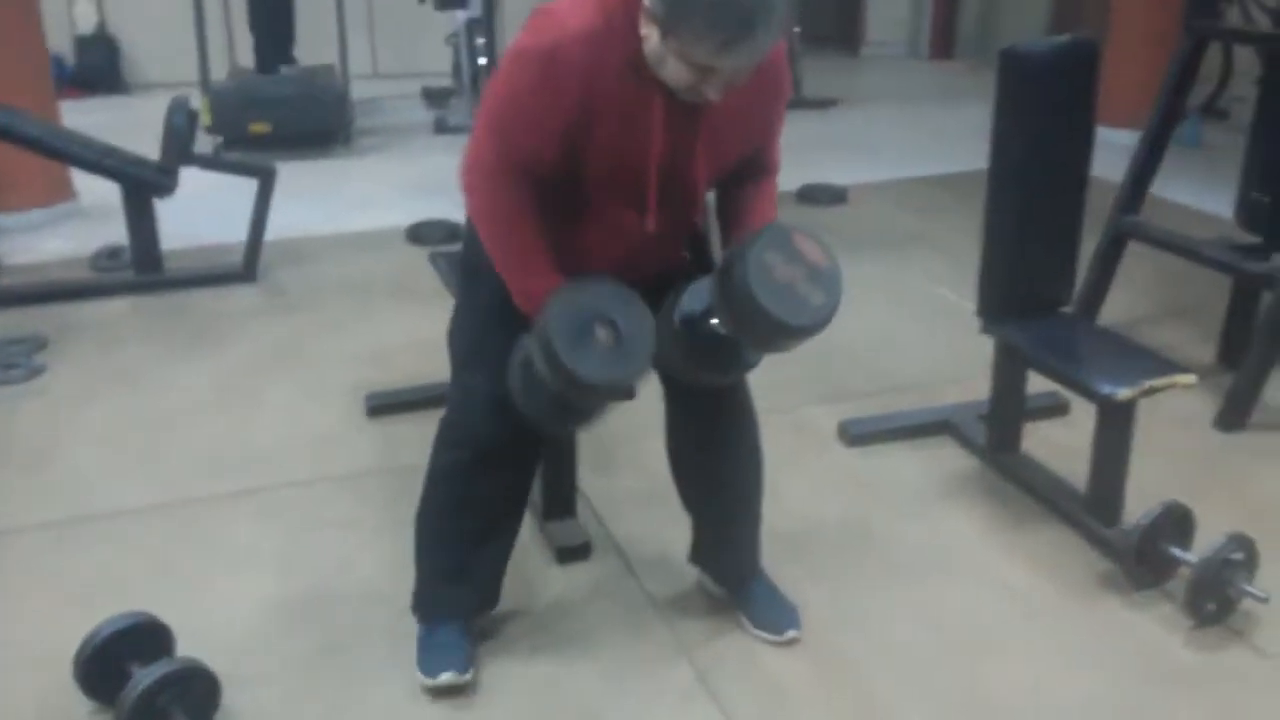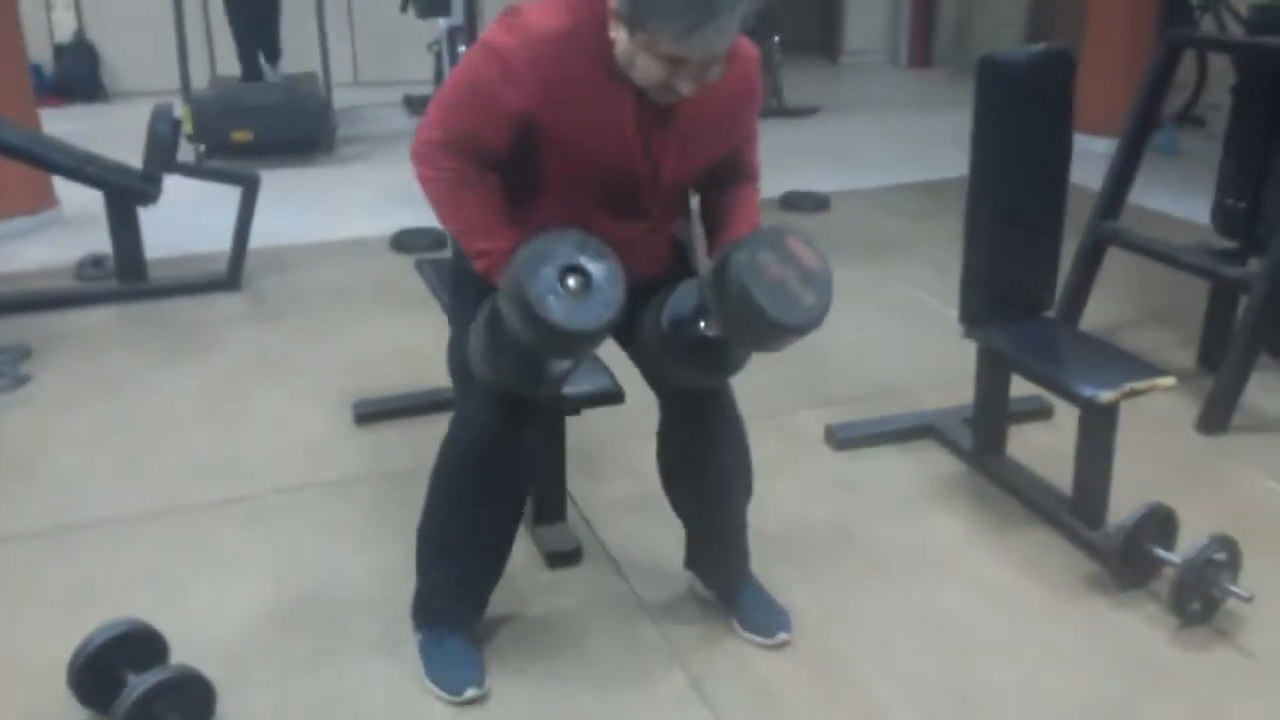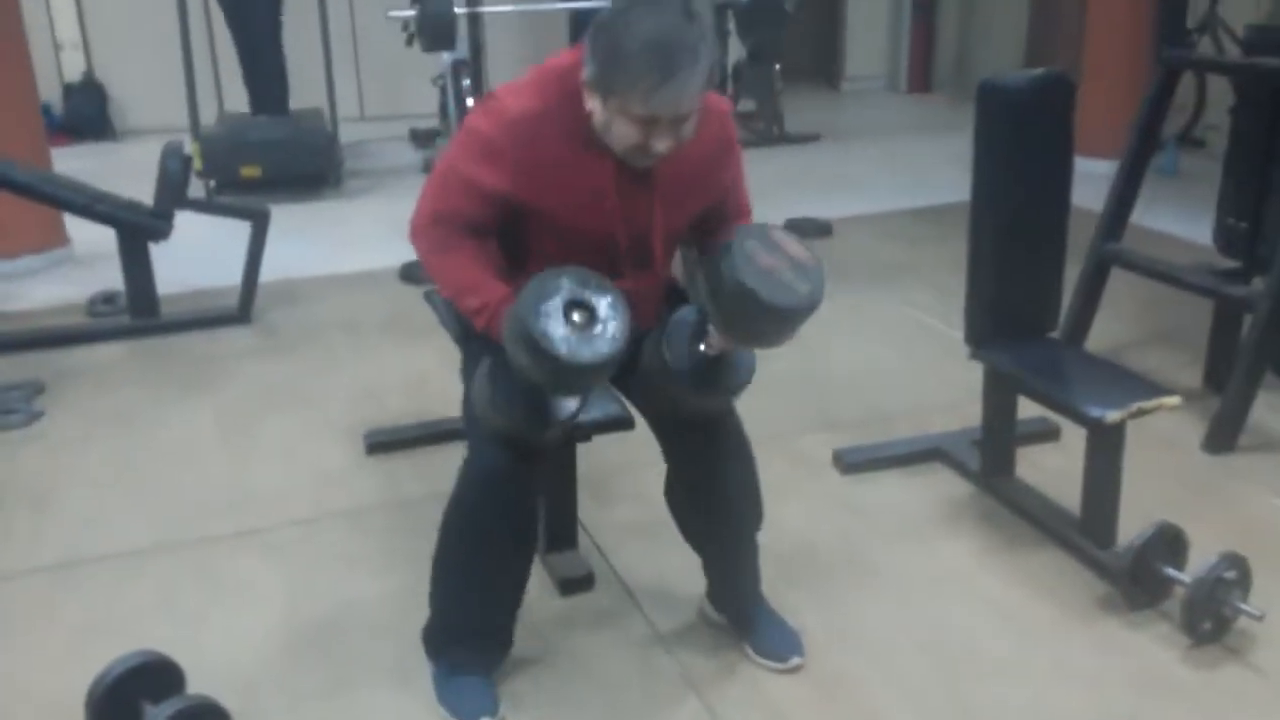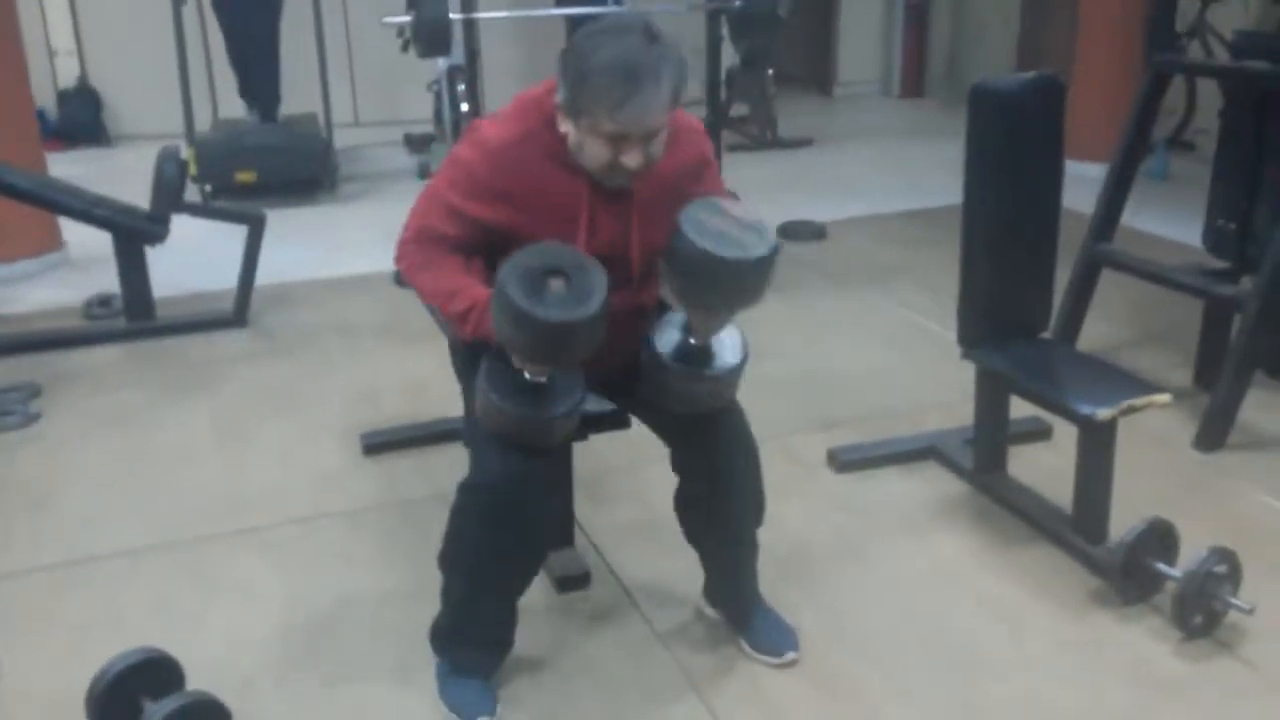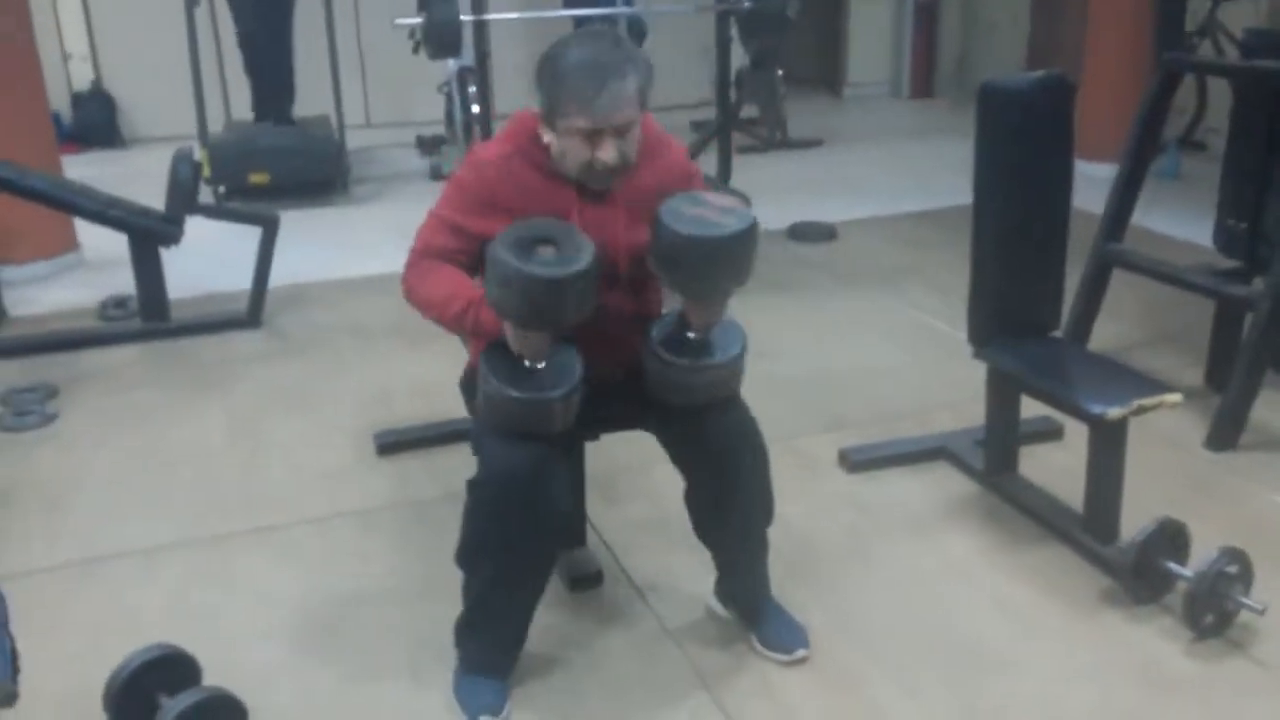
dt=0.2s
person 1, frame 1
left shoulder: (763, 66)
left elbow: (752, 171)
right elbow: (492, 177)
right wrist: (551, 311)
left hip: (664, 255)
right hip: (534, 256)
left knee: (718, 394)
right knee: (489, 419)
left ankle: (734, 566)
right ankle: (447, 608)
person 1, frame 2
left shoulder: (738, 69)
left elbow: (734, 177)
right elbow: (443, 146)
right wrist: (502, 260)
left hip: (647, 261)
right hip: (522, 262)
left knee: (705, 402)
right knee: (490, 427)
left ankle: (724, 571)
right ankle: (446, 618)
person 1, frame 3
left shoulder: (713, 127)
right shoulder: (518, 124)
left elbow: (727, 221)
right elbow: (438, 226)
right wrist: (504, 317)
left hip: (644, 312)
left knee: (714, 439)
right knee: (500, 471)
left ankle: (737, 599)
right ankle: (461, 652)
person 1, frame 4
left shoulder: (687, 146)
right shoulder: (501, 152)
right elbow: (420, 249)
right wrist: (493, 320)
left hip: (634, 333)
right hip: (522, 350)
left knee: (723, 440)
right knee: (509, 479)
left ankle: (735, 595)
right ankle: (466, 654)
person 1, frame 5
left shoulder: (669, 162)
right shoulder: (493, 172)
right elbow: (425, 269)
right wrist: (496, 321)
left hip: (636, 353)
left knee: (732, 439)
right knee: (514, 474)
left ankle: (746, 593)
right ankle: (484, 653)
